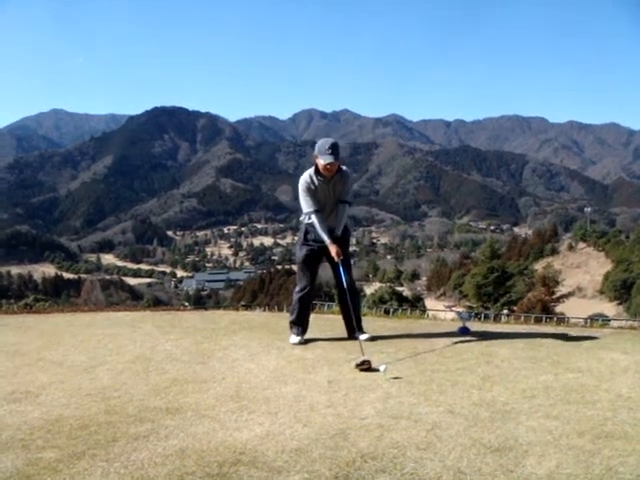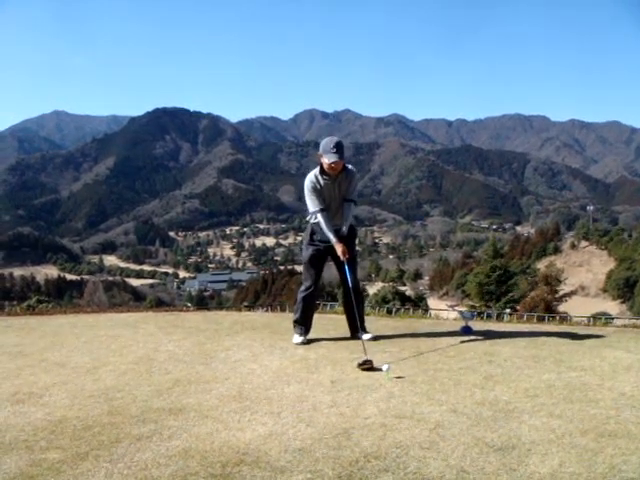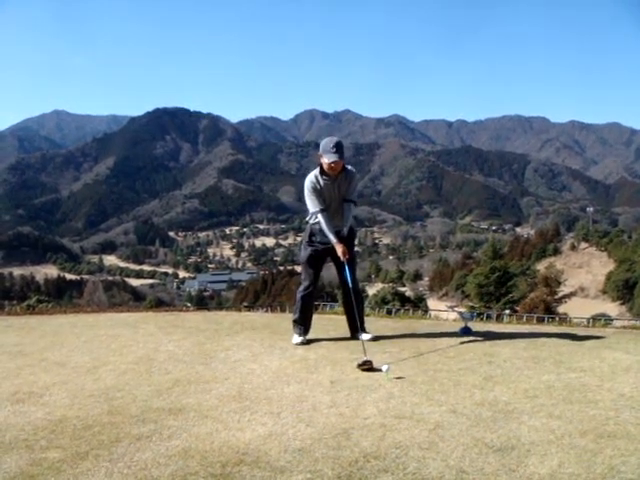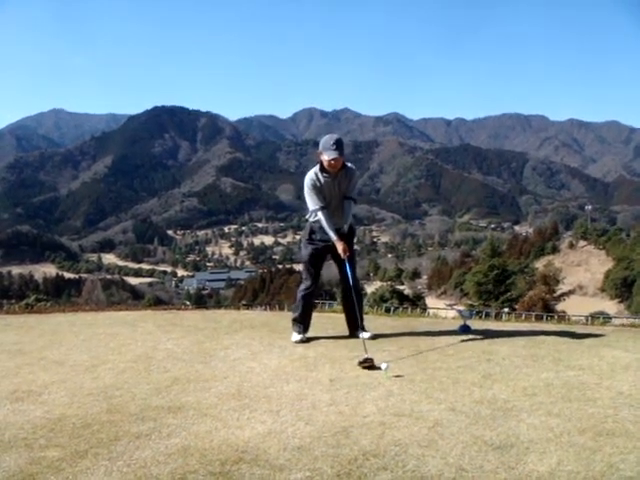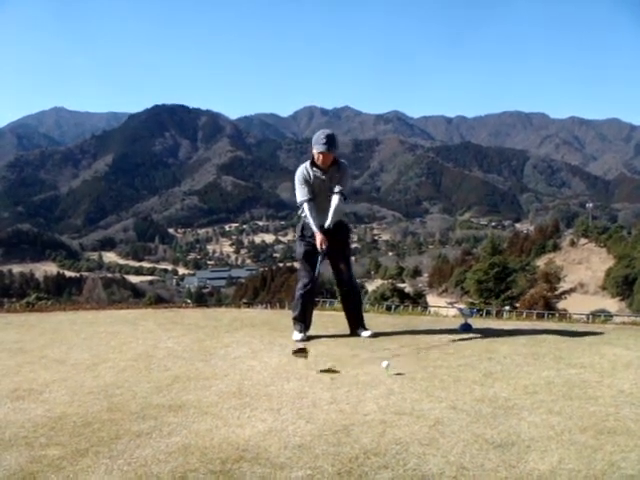
dt=0.4s
person 1, frame 1
left shoulder: (346, 175)
right shoulder: (306, 180)
left elbow: (342, 206)
right elbow: (313, 215)
left wrist: (337, 236)
right wrist: (329, 243)
left hip: (338, 232)
right hip: (312, 234)
left knee: (347, 282)
right knee: (305, 284)
left ankle: (355, 328)
right ankle: (297, 329)
person 1, frame 2
left shoulder: (351, 174)
right shoulder: (312, 180)
left elbow: (348, 204)
right elbow: (320, 214)
left wrist: (342, 235)
right wrist: (335, 242)
left hip: (344, 232)
right hip: (318, 234)
left knee: (351, 282)
right knee: (310, 283)
left ankle: (358, 328)
right ankle: (300, 329)
person 1, frame 3
left shoulder: (350, 175)
right shoulder: (312, 180)
left elbow: (348, 206)
right elbow: (320, 214)
left wrist: (343, 236)
right wrist: (335, 243)
left hip: (343, 233)
right hip: (317, 234)
left knee: (350, 282)
right knee: (308, 283)
left ankle: (358, 328)
right ankle: (300, 330)
person 1, frame 4
left shoulder: (350, 172)
right shoulder: (312, 178)
left elbow: (348, 203)
right elbow: (320, 212)
left wrist: (344, 232)
right wrist: (336, 240)
left hip: (343, 231)
right hip: (317, 232)
left knee: (350, 281)
right knee: (309, 281)
left ankle: (356, 326)
right ankle: (299, 328)
person 1, frame 5
left shoulder: (342, 168)
right shoulder: (303, 172)
left elbow: (337, 198)
right elbow: (307, 205)
left wrist: (329, 227)
right wrist: (317, 232)
left hip: (335, 228)
right hip: (310, 230)
left knee: (347, 280)
right knee: (306, 281)
left ankle: (357, 325)
right ankle: (300, 327)
